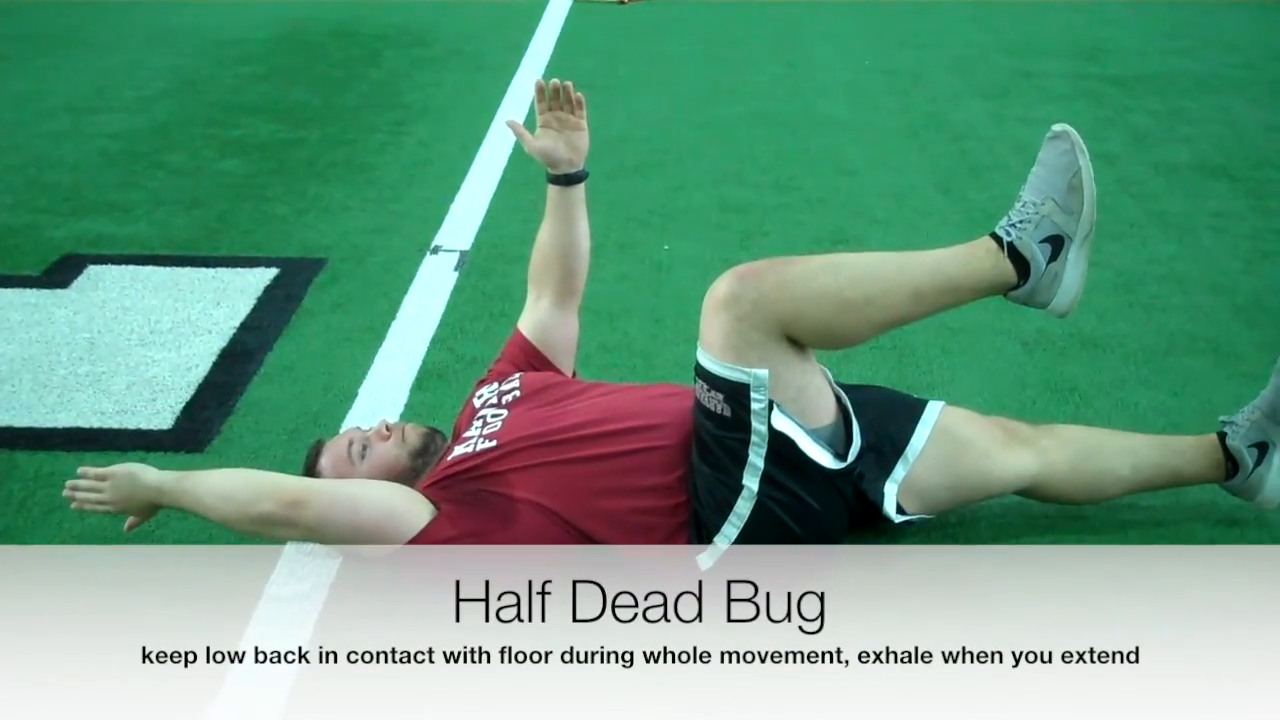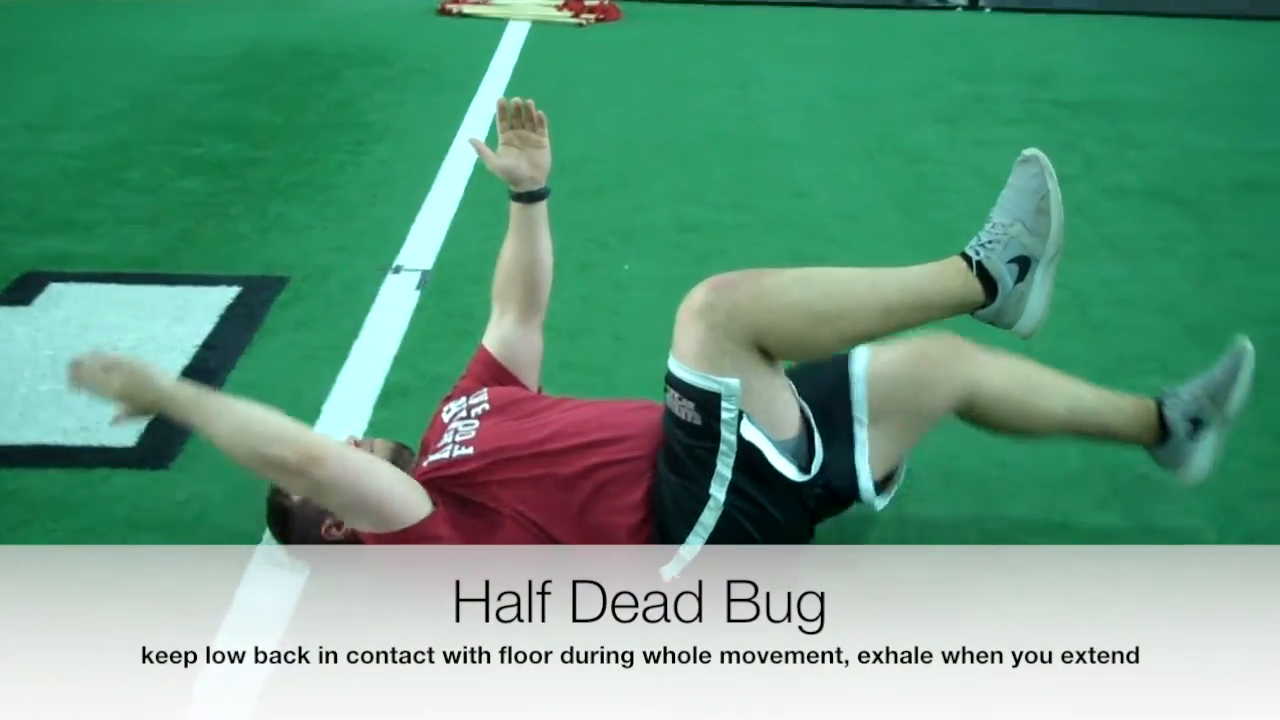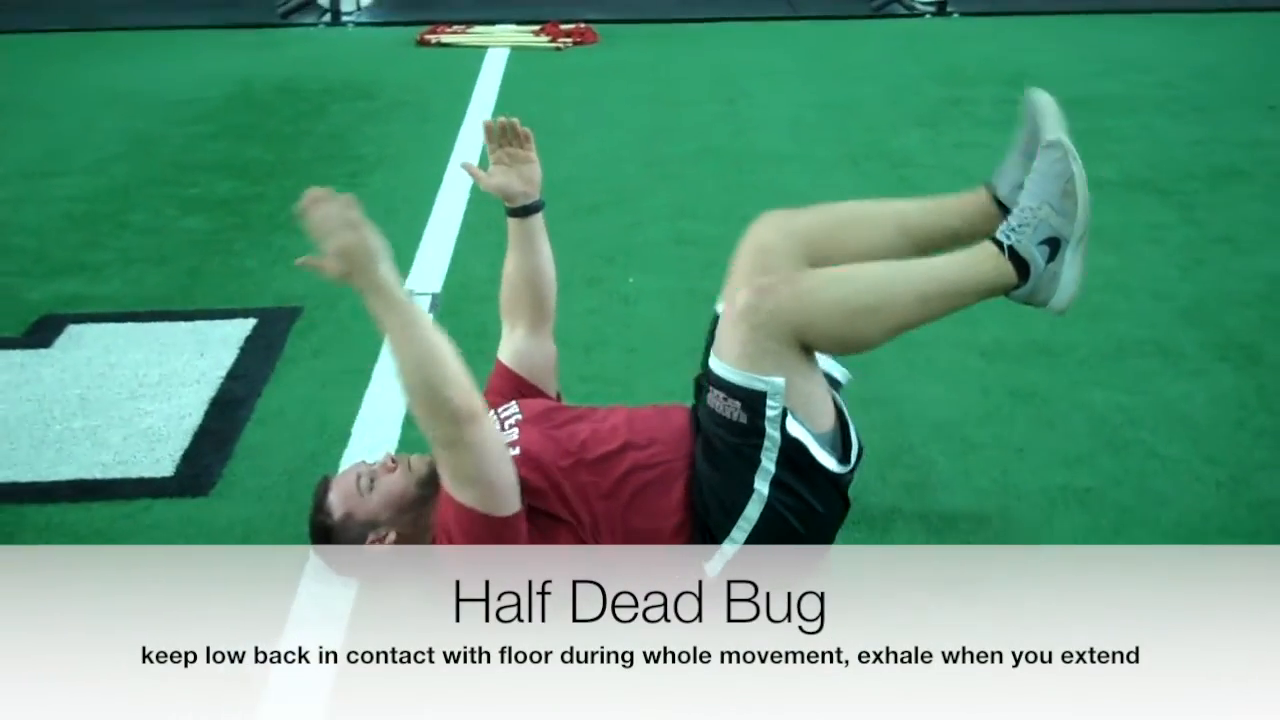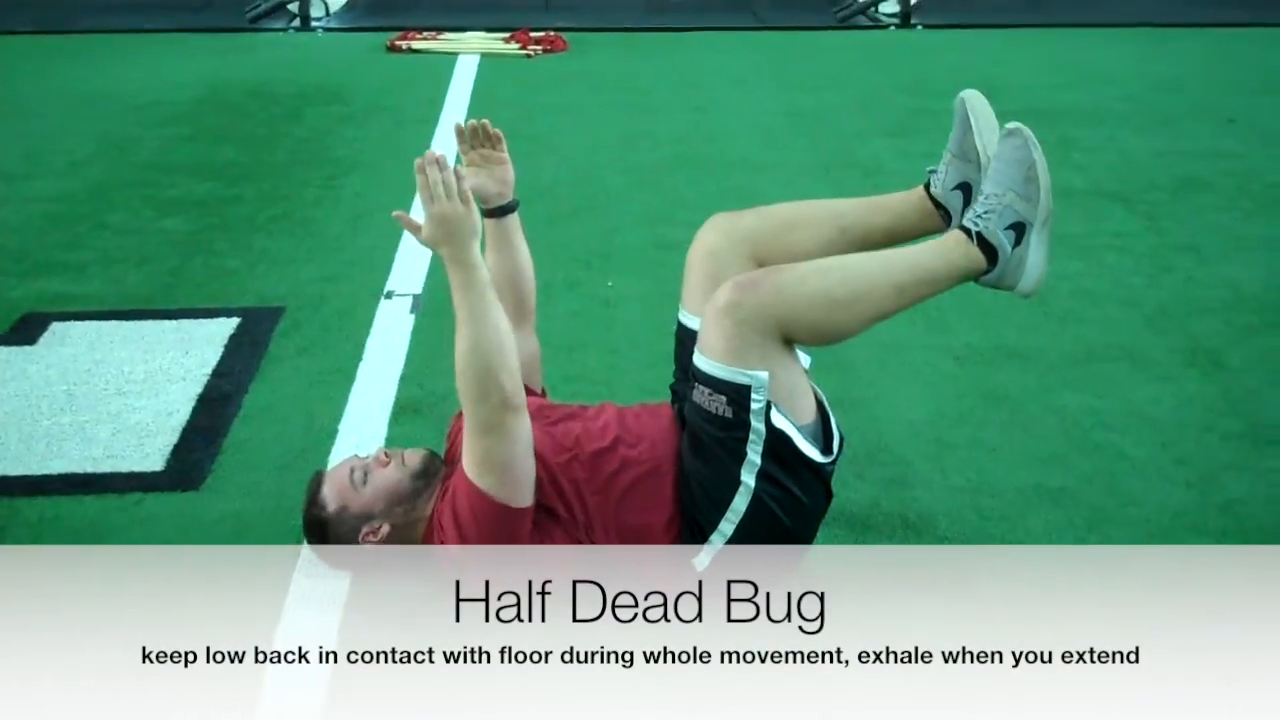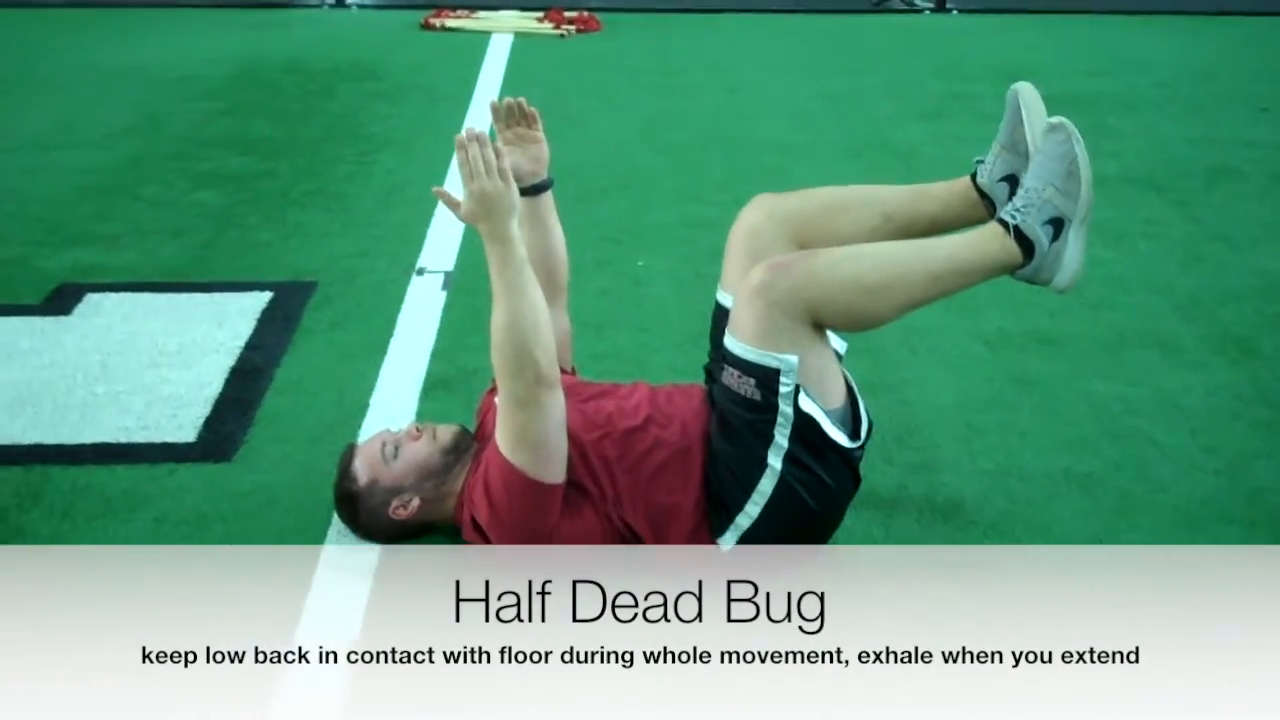
dt=0.5s
person 1, frame 1
left shoulder: (505, 394)
right shoulder: (444, 517)
left elbow: (555, 294)
right elbow: (290, 508)
left wrist: (565, 175)
right wrist: (159, 483)
left hip: (775, 446)
right hip: (744, 510)
left knee: (1011, 448)
right knee: (743, 295)
right ankle: (1018, 256)
person 1, frame 2
left shoulder: (461, 415)
right shoulder: (412, 531)
left elbow: (519, 312)
right elbow: (309, 457)
left wrist: (529, 193)
right wrist: (172, 398)
left hip: (727, 463)
right hip: (706, 528)
left knee: (940, 368)
right knee: (718, 303)
left ankle: (1159, 424)
right ankle: (987, 276)
person 1, frame 3
right shoulder: (468, 536)
left elbow: (529, 325)
right elbow: (455, 421)
left wrist: (524, 208)
right wrist: (378, 281)
left hip: (714, 449)
right hip: (744, 515)
left knee: (778, 234)
right knee: (765, 307)
left ankle: (999, 209)
right ankle: (1018, 262)
person 1, frame 4
left shoulder: (468, 448)
right shoulder: (469, 532)
left elbow: (513, 322)
right elbow: (501, 408)
left wrist: (498, 208)
right wrist: (459, 257)
left hip: (696, 444)
right hip: (733, 513)
left knee: (725, 240)
right knee: (745, 301)
left ankle: (942, 203)
right ankle: (985, 245)
person 1, frame 5
left shoulder: (496, 425)
right shoulder: (500, 507)
left elbow: (545, 302)
right elbow: (535, 381)
left wrist: (532, 188)
right wrist: (498, 231)
left hip: (723, 425)
right hip: (759, 499)
left knee: (769, 220)
right knee: (778, 283)
left ankle: (989, 192)
right ankle: (1023, 240)
